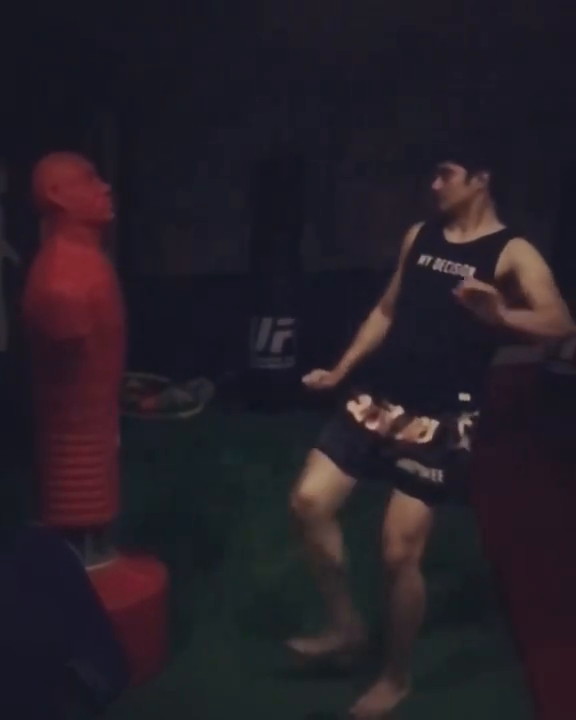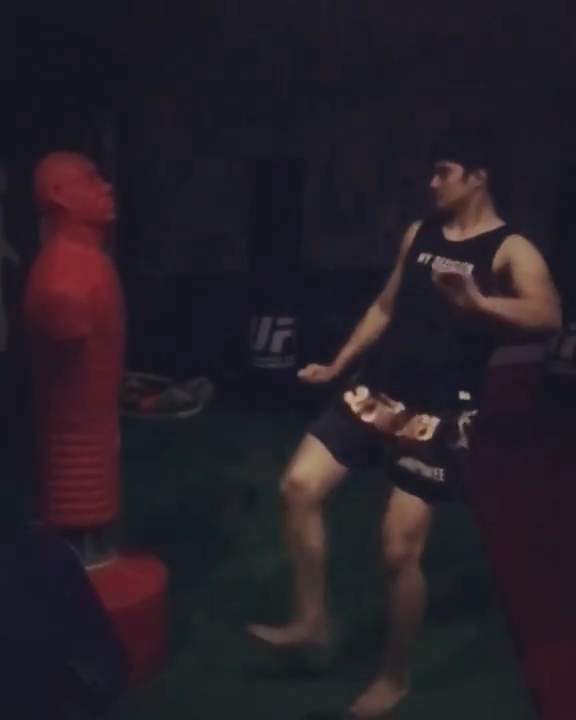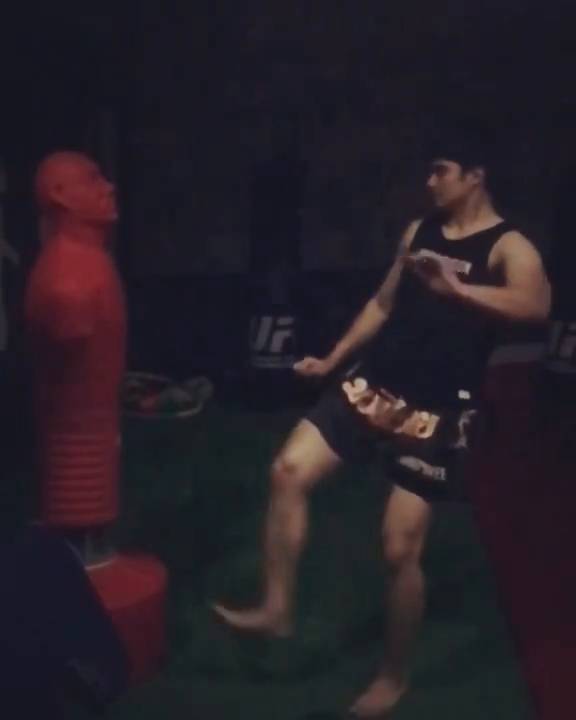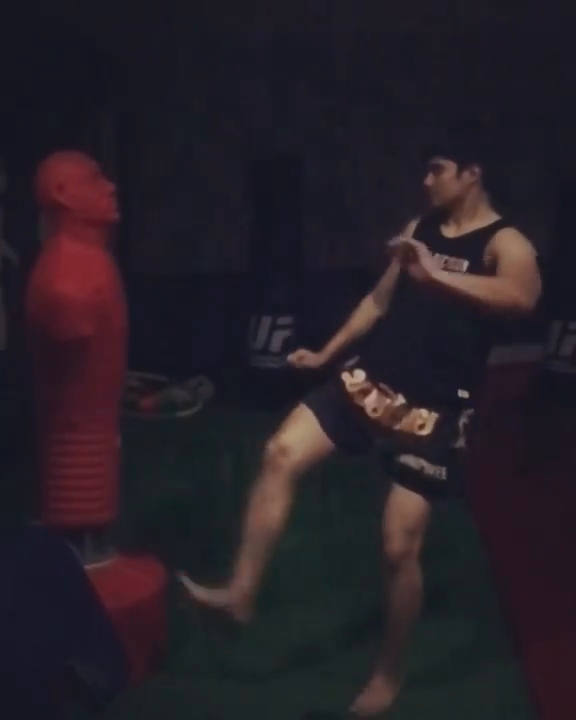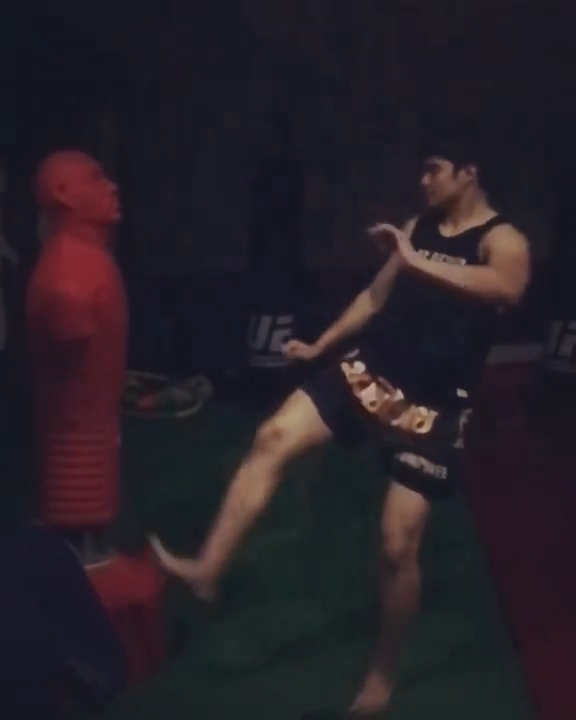
dt=0.1s
person 1, frame 1
left shoulder: (514, 253)
right shoulder: (419, 236)
left wrist: (501, 317)
right wrist: (340, 369)
left hip: (442, 415)
right hip: (379, 395)
left knee: (400, 553)
right knee: (310, 501)
right ankle: (346, 625)
person 1, frame 2
left shoulder: (511, 250)
right shoulder: (419, 233)
left elbow: (547, 314)
left wrist: (477, 302)
right wrist: (335, 365)
left hip: (438, 413)
right hip: (375, 392)
left knee: (398, 552)
right knee: (297, 485)
right ankle: (310, 618)
person 1, frame 3
left shoulder: (509, 246)
right shoulder: (419, 230)
left elbow: (535, 306)
left wrist: (456, 289)
right wrist: (333, 359)
left hip: (438, 408)
right hip: (373, 381)
left knee: (400, 548)
right knee: (289, 470)
right ankle: (276, 608)
person 1, frame 4
left shoulder: (506, 243)
right shoulder: (419, 229)
left elbow: (523, 297)
left wrist: (437, 275)
right wrist: (325, 353)
left hip: (435, 408)
right hip: (372, 379)
left knee: (398, 548)
right knee: (279, 453)
right ankle: (241, 591)
person 1, frame 5
left shoulder: (504, 240)
right shoulder: (420, 227)
left elbow: (507, 288)
left wrist: (413, 259)
right wrist: (319, 346)
left hip: (434, 404)
right hip: (369, 369)
left knee: (398, 545)
right knee: (273, 438)
left ankle: (382, 671)
right ankle: (208, 569)
person 2, frame 1
left shoulder: (87, 247)
right shoulder: (62, 278)
right elbow: (71, 354)
left hip: (93, 425)
right hip: (80, 428)
left knee: (93, 524)
right knee: (82, 530)
person 2, frame 2
left shoulder: (86, 257)
right shoulder: (63, 274)
right elbow: (67, 361)
left hip: (94, 420)
right hip: (77, 428)
left knee: (89, 525)
right knee: (79, 529)
person 2, frame 3
left shoulder: (88, 256)
right shoulder: (64, 274)
right elbow: (68, 361)
left hip: (94, 421)
right hip: (77, 428)
left knee: (89, 524)
right knee: (79, 527)
person 2, frame 4
left shoulder: (89, 257)
right shoulder: (66, 274)
right elbow: (70, 365)
left hip: (93, 423)
right hip: (77, 430)
left knee: (88, 528)
right knee: (79, 532)
person 2, frame 5
left shoulder: (89, 256)
right shoulder: (67, 273)
right elbow: (71, 362)
left hip: (93, 421)
right hip: (77, 428)
left knee: (88, 529)
right knee: (79, 535)
